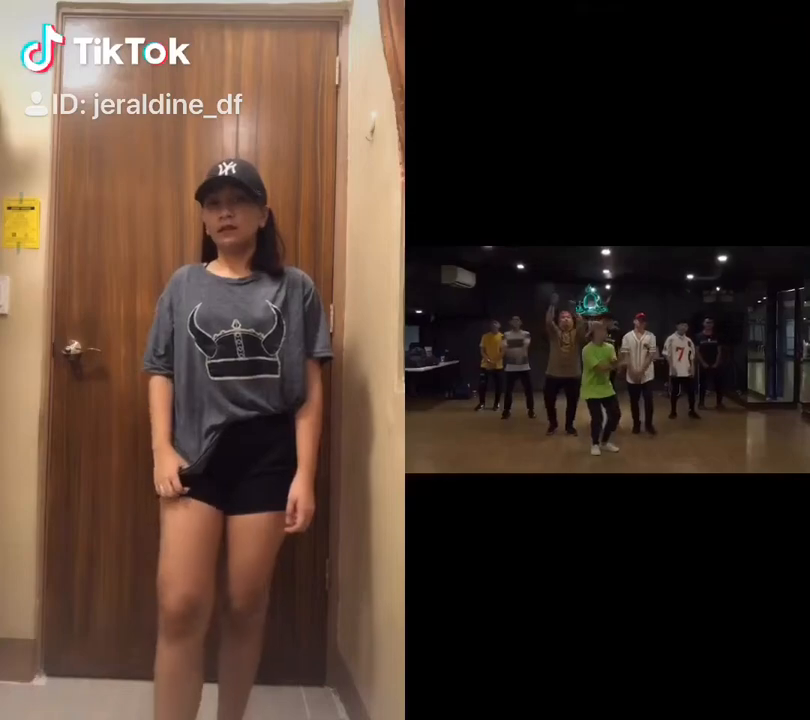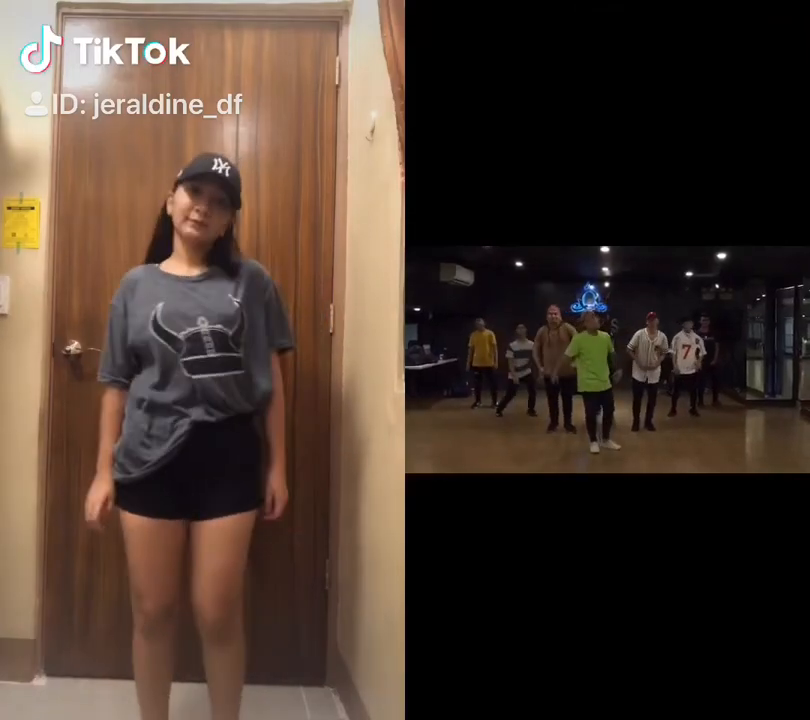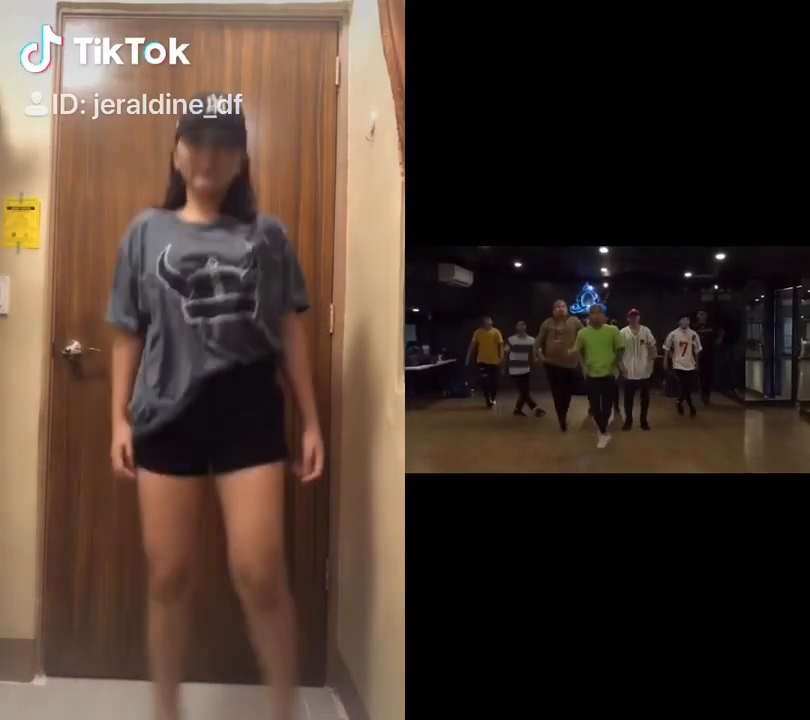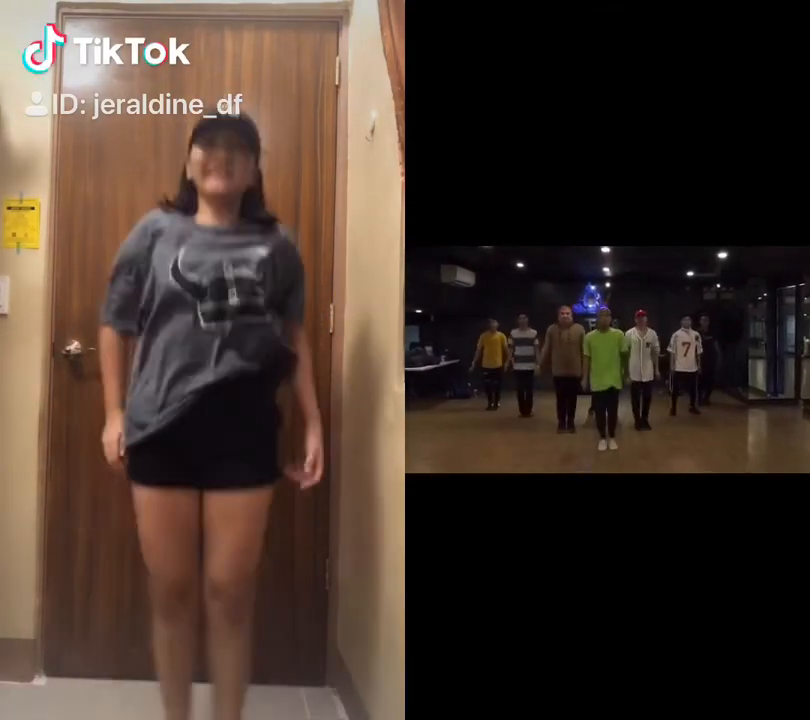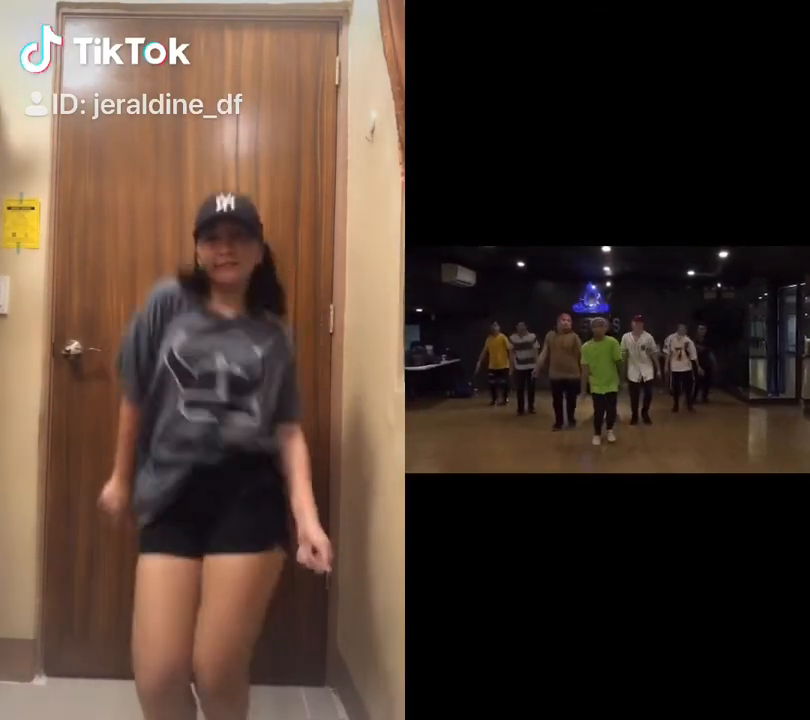
dt=1s
person 1, frame 1
left shoulder: (294, 288)
right shoulder: (184, 284)
left elbow: (310, 387)
right elbow: (160, 372)
left wrist: (305, 474)
right wrist: (161, 449)
left hip: (267, 457)
right hip: (195, 454)
left knee: (245, 607)
right knee: (179, 607)
person 1, frame 2
left shoulder: (251, 281)
right shoulder: (138, 284)
left elbow: (271, 379)
right elbow: (117, 385)
left wrist: (277, 465)
right wrist: (103, 471)
left hip: (229, 458)
right hip: (150, 460)
left knee: (218, 614)
right knee: (153, 612)
person 1, frame 3
left shoulder: (266, 235)
right shoulder: (147, 230)
left elbow: (291, 330)
right elbow: (128, 331)
left wrist: (311, 421)
right wrist: (119, 417)
left hip: (248, 409)
right hip: (167, 414)
left knee: (259, 579)
right knee: (168, 577)
person 1, frame 4
left shoulder: (276, 244)
right shoulder: (155, 231)
left elbow: (295, 337)
right elbow: (114, 324)
left wrist: (313, 425)
right wrist: (114, 412)
left hip: (244, 424)
right hip: (161, 425)
left knee: (230, 592)
right knee: (170, 592)
person 1, frame 5
left shoulder: (272, 335)
right shoulder: (166, 302)
left elbow: (289, 432)
right elbow: (134, 395)
left wrist: (308, 520)
right wrist: (120, 477)
left hip: (246, 496)
right hip: (170, 498)
left knee: (219, 669)
right knee: (157, 677)
